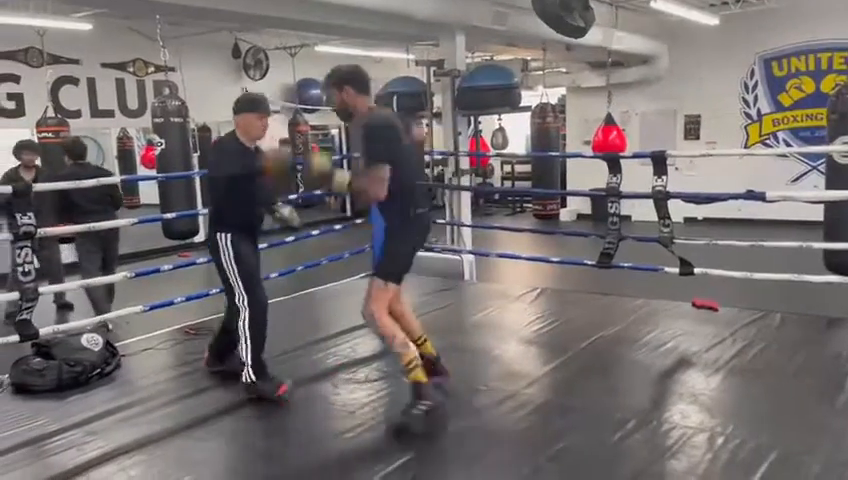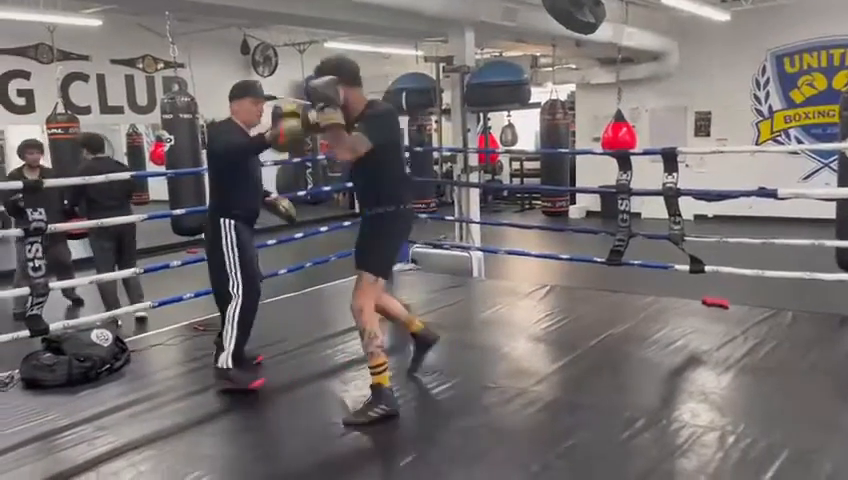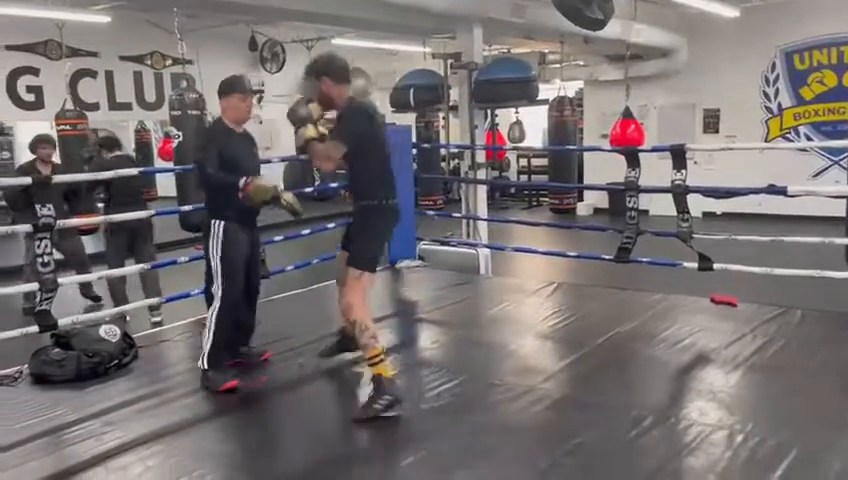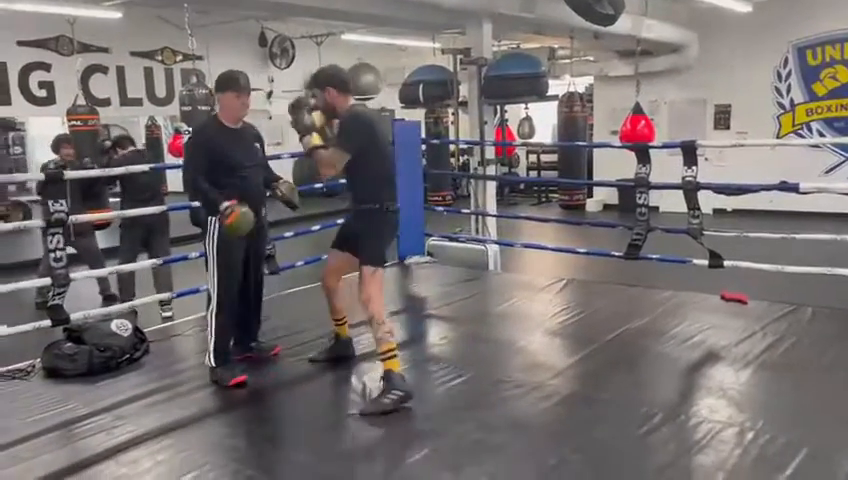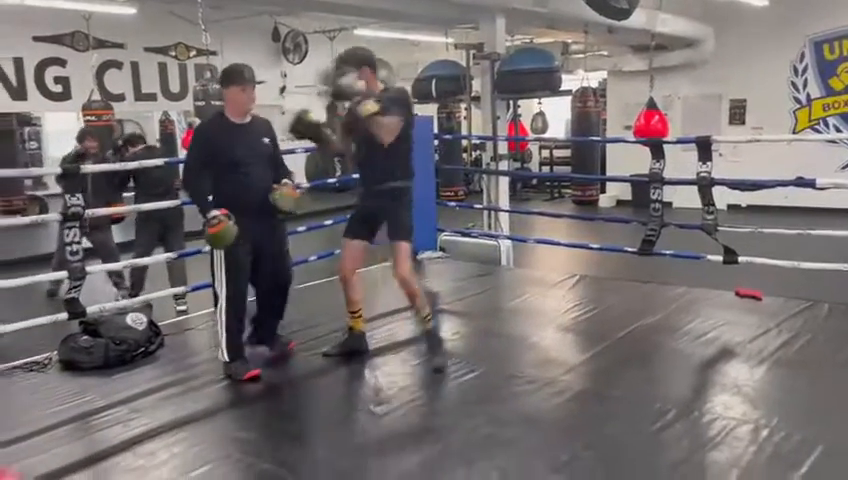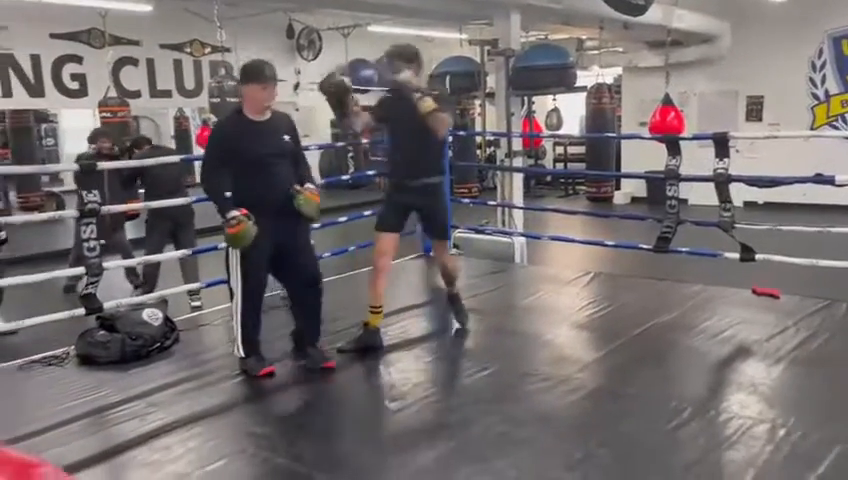
dt=0.2s
person 1, frame 1
left shoulder: (373, 128)
right shoulder: (387, 119)
left elbow: (376, 191)
left wrist: (336, 177)
left hip: (405, 222)
right hip: (415, 216)
left knee: (375, 309)
right knee: (391, 295)
left ankle: (422, 391)
right ankle: (430, 360)
person 1, frame 2
left shoulder: (381, 115)
right shoulder: (355, 117)
left elbow: (343, 152)
left wrist: (326, 107)
left hip: (389, 217)
right hip: (374, 215)
left knee: (361, 304)
right knee: (372, 295)
left ankle: (382, 396)
right ankle: (421, 334)
person 1, frame 3
left shoulder: (357, 112)
right shoulder: (351, 111)
left elbow: (325, 162)
right elbow: (341, 156)
left wrist: (303, 124)
right wrist: (312, 126)
left hip: (376, 211)
right hip: (366, 207)
left knee: (351, 299)
right knee: (345, 276)
left ankle: (385, 386)
right ankle: (350, 336)
person 1, frame 4
left shoulder: (355, 120)
right shoulder: (358, 116)
left elbow: (328, 167)
right elbow: (338, 151)
left wrist: (307, 131)
right wrist: (319, 124)
left hip: (377, 214)
right hip: (363, 211)
left knee: (369, 296)
right knee: (328, 277)
left ankle: (395, 382)
right ankle: (342, 343)
person 1, frame 5
left shoulder: (396, 97)
right shoulder: (359, 107)
left elbow: (386, 135)
right elbow: (349, 144)
left wrist: (361, 98)
left hip: (395, 194)
right hip: (368, 196)
left knee: (403, 271)
right knee: (346, 269)
left ankle: (432, 336)
right ankle: (356, 336)
person 1, frame 6
left shoulder: (437, 97)
right shoulder: (389, 102)
left elbow: (442, 130)
right elbow: (358, 124)
left wrist: (417, 94)
right wrist: (343, 99)
left hip: (430, 188)
right hip: (398, 190)
left knee: (442, 258)
right knee: (380, 259)
left ankle: (454, 298)
right ankle: (371, 332)
person 2, frame 1
left shoulder: (257, 153)
right shoulder: (224, 148)
left elbow: (264, 193)
right elbow: (219, 179)
left wrist: (279, 208)
right wrist: (261, 167)
left hip: (248, 235)
right hip: (227, 237)
left knee: (245, 299)
right knee: (252, 300)
left ankle: (219, 356)
right ankle: (254, 376)
person 2, frame 2
left shoulder: (244, 139)
right shoulder: (223, 133)
right elbow: (231, 153)
left wrist: (271, 199)
right wrist: (271, 137)
left hip: (242, 223)
right hip: (227, 224)
left knee: (240, 290)
right knee: (244, 290)
left ankle: (230, 350)
right ankle: (229, 367)
person 2, frame 3
left shoulder: (245, 137)
right shoulder: (213, 135)
right elbow: (206, 175)
left wrist: (276, 192)
right wrist: (243, 184)
left hip: (247, 224)
right hip: (224, 225)
left knee: (249, 288)
right knee: (225, 293)
left ankle: (236, 347)
right ankle: (211, 365)
person 2, frame 4
left shoulder: (251, 132)
right shoulder: (204, 135)
right elbow: (193, 181)
left wrist: (277, 183)
right wrist: (221, 205)
left hip: (255, 220)
right hip: (223, 224)
left knee: (253, 285)
right knee: (224, 292)
left ankle: (245, 341)
right ankle: (219, 361)
person 2, frame 5
left shoulder: (263, 126)
right shoulder: (208, 132)
left elbow: (276, 163)
right elbow: (192, 178)
left wrist: (285, 182)
right wrist: (210, 211)
left hip: (268, 218)
right hip: (230, 223)
left knee: (279, 279)
right knee: (231, 290)
left ankle: (265, 333)
right ankle: (232, 356)
person 2, frame 6
left shoulder: (285, 122)
right shoulder: (227, 130)
left elbow: (299, 161)
right elbow: (210, 177)
left wrist: (307, 185)
right wrist: (228, 210)
left hip: (289, 217)
right hip: (251, 221)
left knee: (308, 279)
right knee: (248, 290)
left ankle: (307, 347)
right ankle: (249, 353)
person 3, frame 1
left shoulder: (63, 178)
right shoulder: (104, 173)
left elbow: (61, 209)
right elbow: (118, 202)
left wrist: (72, 223)
left hip: (86, 232)
right hip: (109, 228)
left knee: (91, 275)
right knee: (109, 271)
right ankle: (107, 310)
person 3, frame 2
left shoulder: (83, 171)
right shoulder: (121, 167)
left elbow: (74, 201)
left hip: (101, 227)
right hip: (126, 223)
left knee: (105, 272)
right knee: (128, 266)
right ankle: (138, 306)
person 3, frame 3
left shoulder: (103, 166)
right shoulder: (137, 164)
left elbow: (89, 185)
left hip: (117, 223)
right hip: (141, 220)
left knee: (115, 268)
right knee: (148, 264)
left ankle: (121, 311)
right ankle: (155, 310)
person 3, frame 4
left shoulder: (119, 162)
right shoulder: (153, 159)
left wrist: (110, 157)
left hip: (134, 218)
right hip: (158, 215)
left knee: (126, 260)
right knee: (161, 259)
left ankle: (126, 303)
right ankle: (166, 305)
person 3, frame 5
left shoulder: (131, 159)
left elbow: (119, 184)
left hip: (149, 214)
right hip: (173, 210)
left knee: (140, 255)
right knee: (176, 253)
left ankle: (132, 296)
right ankle: (180, 298)
person 3, frame 6
left shoulder: (138, 159)
right shoulder: (171, 153)
left elbow: (127, 184)
left hip: (159, 211)
right hip: (183, 207)
left knee: (152, 253)
right knee: (187, 251)
left ankle: (146, 292)
right ankle: (195, 294)
person 4, frame 1
left shoulder: (45, 175)
left elbow: (54, 200)
left wrist: (56, 221)
left hip: (45, 229)
left knee: (55, 266)
left ankle: (60, 299)
person 4, frame 2
left shoulder: (51, 175)
right shoulder: (14, 177)
left elbow: (60, 200)
left knee: (63, 263)
right knee: (23, 269)
left ankle: (70, 293)
right ankle: (19, 308)
person 4, frame 3
left shoulder: (60, 170)
right shoulder: (24, 170)
left elbow: (70, 195)
right elbow: (10, 197)
left wrist: (77, 189)
right wrist: (28, 186)
left knee: (80, 257)
right knee: (33, 265)
left ankle: (88, 291)
right ankle: (29, 302)
person 4, frame 4
left shoulder: (80, 168)
right shoulder: (48, 167)
left elbow: (95, 193)
right elbow: (41, 190)
right wrist: (53, 170)
left hip: (79, 223)
left knee: (95, 258)
right knee: (49, 262)
left ankle: (107, 292)
right ankle: (41, 297)
person 4, frame 5
left shoulder: (104, 161)
right shoulder: (70, 159)
left elbow: (114, 186)
right wrist: (72, 157)
left hip: (98, 216)
left knee: (110, 251)
right knee: (62, 253)
left ankle: (120, 285)
right ankle: (54, 286)
person 4, frame 6
left shoulder: (116, 160)
right shoulder: (84, 159)
right elbow: (79, 179)
right wrist: (90, 157)
left hip: (113, 215)
left knee: (125, 250)
right knee: (80, 251)
left ankle: (136, 282)
right ankle: (72, 281)
